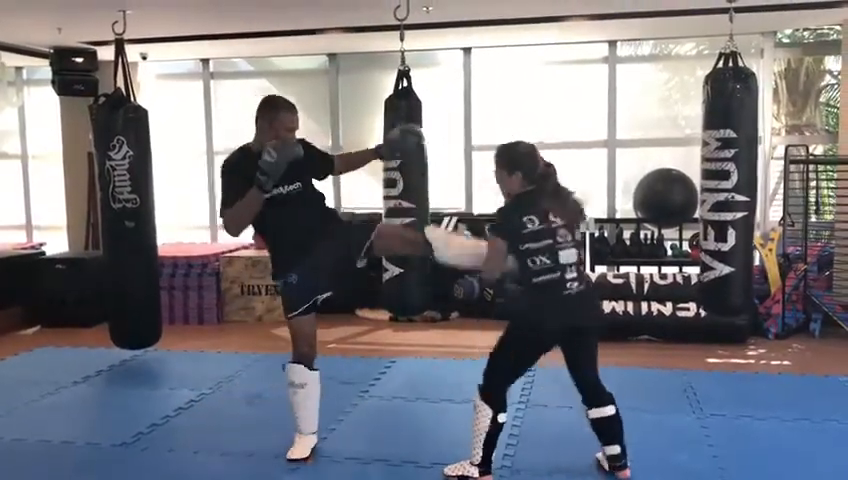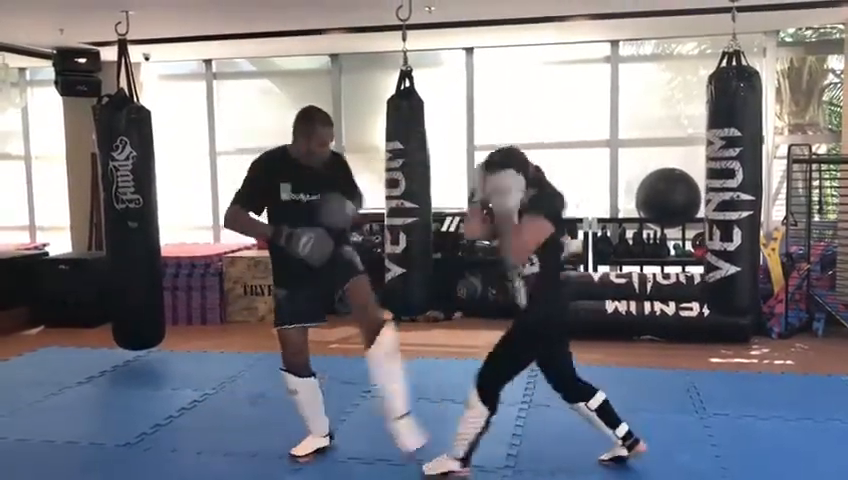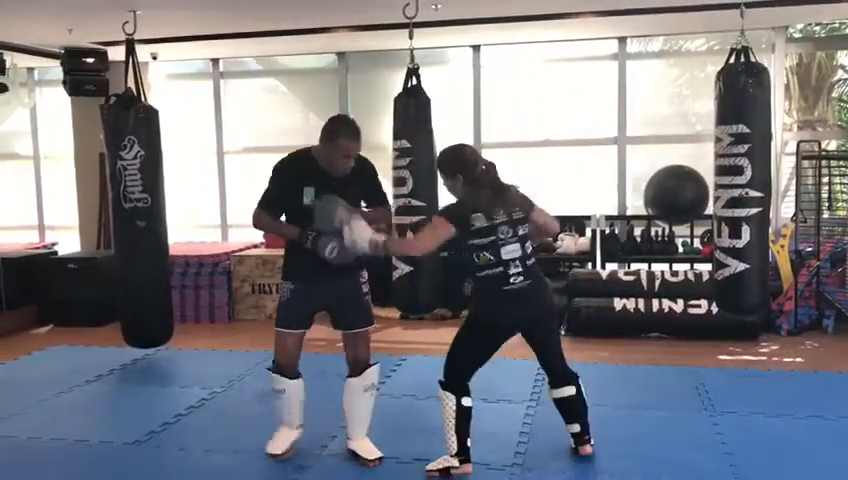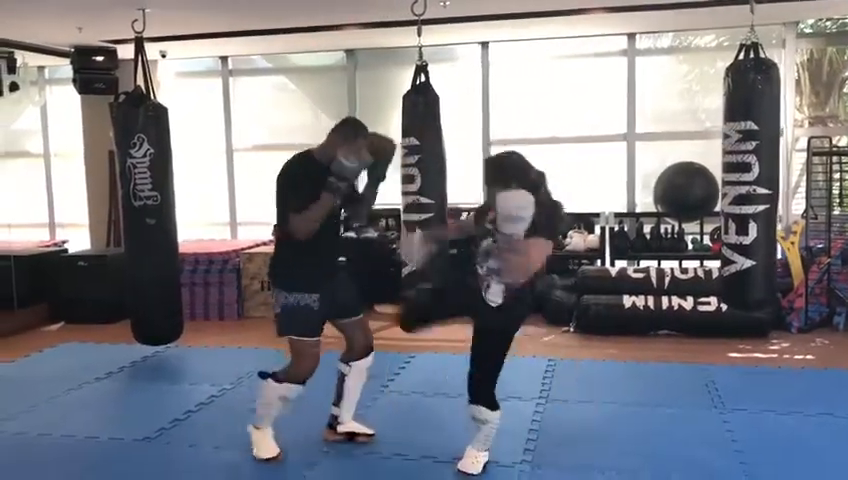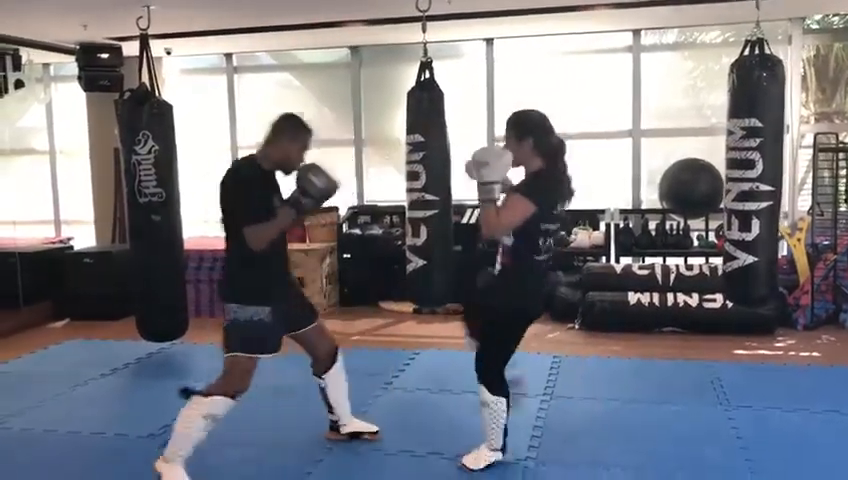
dt=0.4s
person 1, frame 1
left shoulder: (299, 150)
right shoulder: (238, 166)
left elbow: (335, 164)
right elbow: (232, 226)
left wrist: (381, 150)
right wrist: (263, 183)
left hip: (334, 235)
right hip: (295, 262)
left knee: (408, 239)
right knee: (304, 348)
right ankle: (306, 435)
person 1, frame 2
left shoulder: (335, 163)
right shoulder: (267, 166)
left elbow: (354, 199)
right elbow: (233, 218)
left wrist: (349, 210)
right wrist: (281, 235)
left hip: (333, 255)
right hip: (291, 271)
left knee: (370, 318)
right knee: (294, 358)
left ankle: (400, 417)
right ankle: (318, 433)
person 1, frame 3
left shoulder: (362, 170)
right shoulder: (291, 168)
left elbow: (385, 212)
right elbow: (261, 218)
left wrist: (358, 216)
right wrist: (305, 237)
left hip: (347, 275)
right hip: (300, 277)
left knee: (360, 358)
right knee: (285, 359)
left ankle: (358, 437)
right ankle: (289, 427)
person 1, frame 4
left shoulder: (334, 169)
right shoulder: (299, 171)
left elbow: (359, 208)
right elbow: (300, 229)
left wrist: (376, 175)
right wrist: (334, 188)
left hip: (328, 272)
right hip: (297, 281)
left knee: (362, 343)
right knee: (304, 365)
left ankle: (340, 422)
right ankle: (261, 428)
person 1, frame 5
left shoulder: (266, 176)
right shoulder: (242, 178)
right elbow: (256, 240)
left wrist: (303, 202)
right wrist: (297, 205)
left hip: (278, 286)
right hip: (249, 296)
left knee: (326, 349)
right knee: (234, 384)
left ankle: (342, 422)
person 2, frame 1
left shoulder: (508, 216)
right shoulder: (564, 201)
left elbow: (491, 271)
left wrist: (483, 277)
left hip: (539, 314)
right hip: (582, 308)
left knee: (493, 385)
right knee: (589, 383)
person 2, frame 2
left shoulder: (543, 209)
right shoulder: (513, 207)
left elbow: (517, 248)
right elbow: (473, 231)
left wrist: (506, 213)
right wrist: (479, 195)
left hip: (543, 314)
right hip: (541, 312)
left knee: (488, 381)
right knee: (568, 382)
right ankle: (627, 440)
person 2, frame 3
left shoulder: (458, 213)
right shoulder: (512, 197)
left elbow: (415, 247)
right elbow: (552, 229)
left wrist: (371, 242)
left hip: (493, 310)
right hip: (537, 301)
left knee: (454, 377)
right knee: (558, 368)
left ankle: (459, 458)
right ankle: (582, 439)
person 2, frame 4
left shoulder: (545, 222)
right shoulder: (491, 212)
left elbow: (517, 275)
right elbow: (465, 228)
left wrist: (510, 233)
right wrist: (431, 238)
left hip: (503, 312)
right hip: (469, 287)
left knee: (481, 386)
right knee: (411, 316)
left ankle: (479, 449)
person 2, frame 5
left shoulder: (537, 186)
right shoulder: (543, 180)
left elbow: (492, 228)
left wrist: (488, 186)
right wrist: (489, 182)
left hip: (521, 290)
right hip: (514, 278)
left knee: (488, 366)
right knee: (476, 316)
left ankle: (493, 448)
